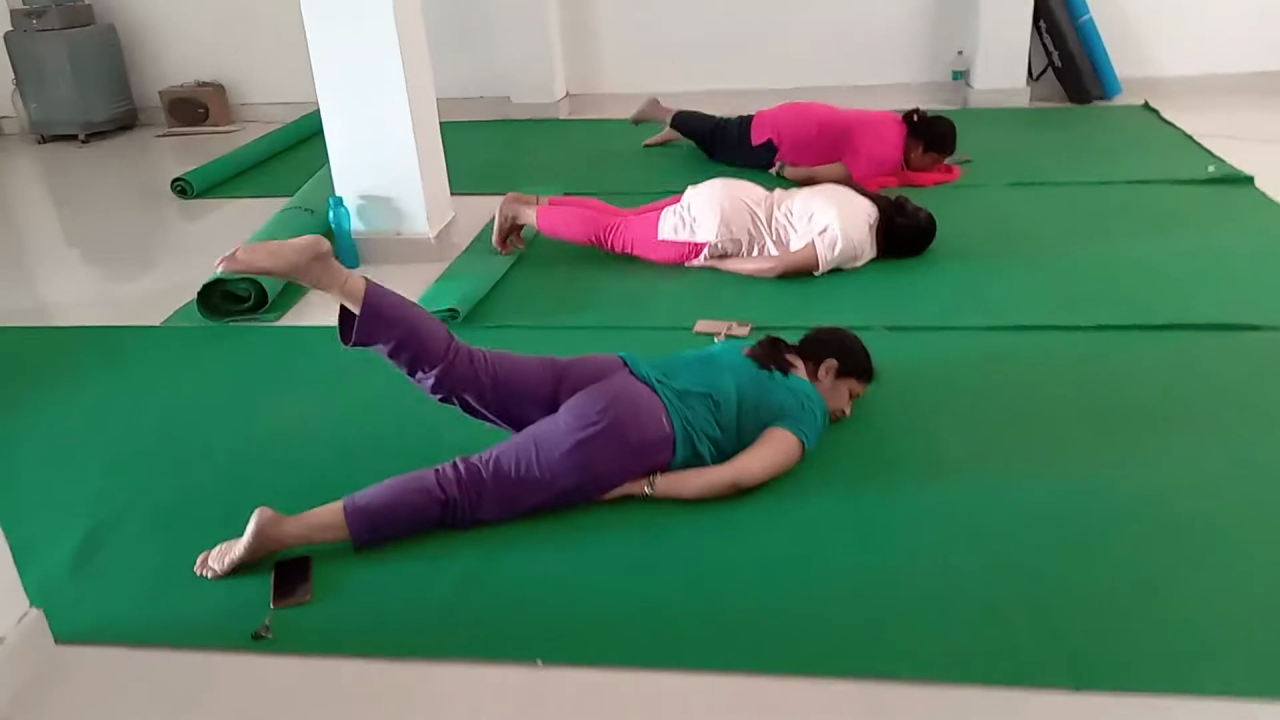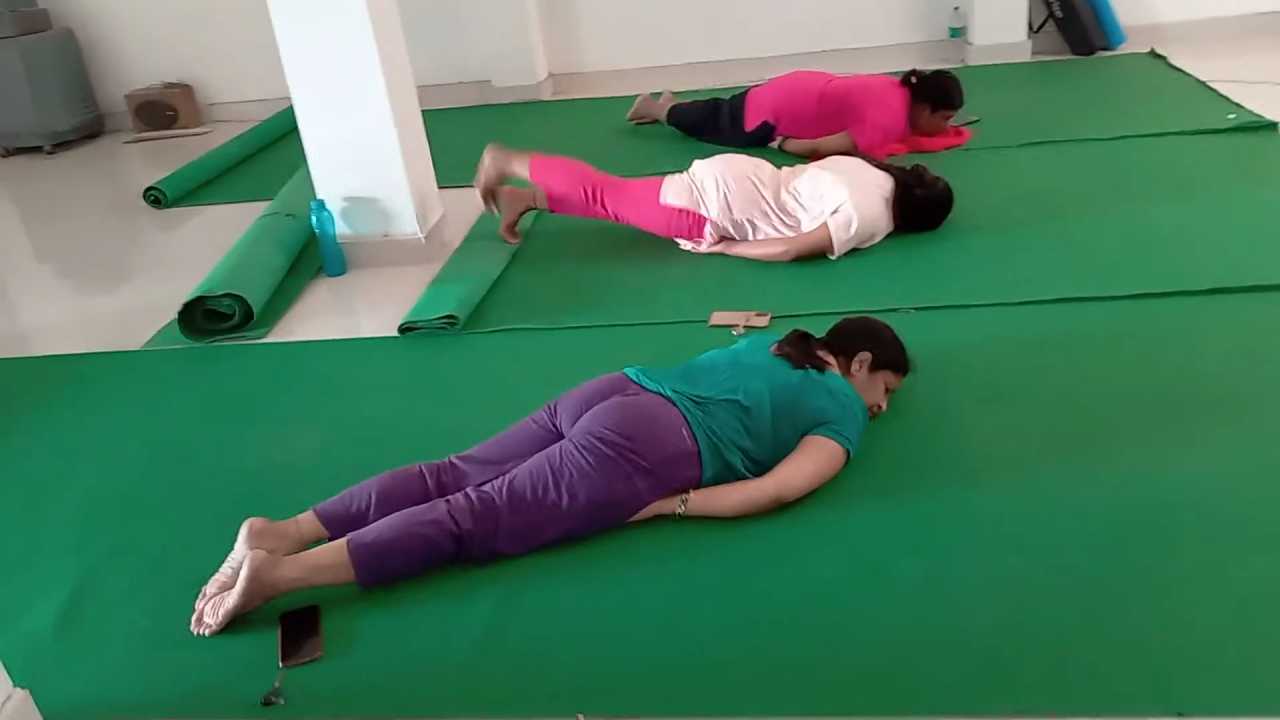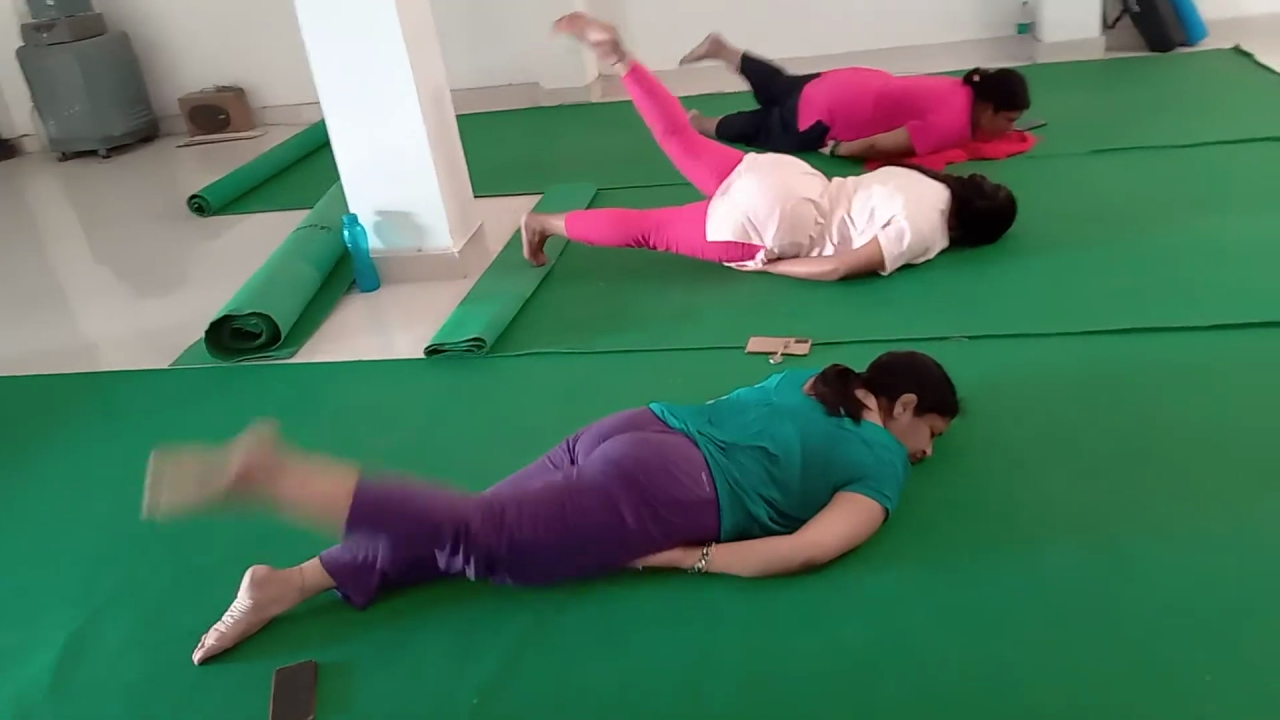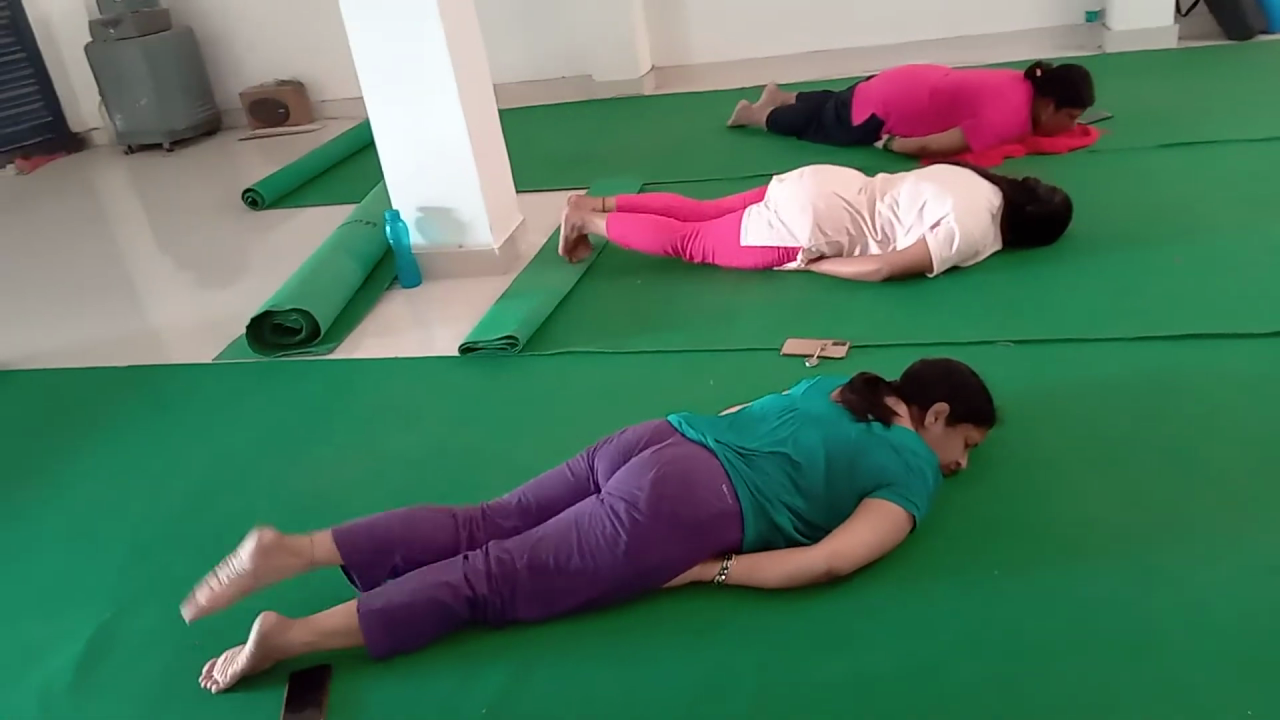
dt=1s
person 1, frame 1
left shoulder: (750, 349)
right shoulder: (804, 413)
right elbow: (741, 474)
right wrist: (643, 486)
left hip: (604, 375)
right hip: (626, 430)
left knee: (452, 370)
right knee: (464, 488)
left ankle: (326, 268)
right ankle: (283, 531)
person 1, frame 2
left shoulder: (779, 344)
right shoulder: (842, 413)
right elbow: (777, 488)
right wrist: (672, 505)
left hip: (608, 393)
right hip: (644, 447)
left knee: (451, 478)
right knee: (475, 520)
left ankle: (282, 531)
right ankle: (279, 573)
person 1, frame 3
left shoulder: (812, 383)
right shoulder: (881, 468)
right elbow: (802, 550)
right wrist: (691, 555)
left hip: (634, 428)
right hip: (664, 491)
left knee: (456, 533)
right knee: (477, 539)
left ankle: (281, 584)
right ankle: (268, 471)
person 1, frame 4
left shoulder: (843, 388)
right shoulder: (912, 473)
right elbow: (832, 560)
right wrist: (713, 569)
left hip: (655, 440)
right hip: (684, 508)
left knee: (477, 528)
right knee: (493, 580)
left ankle: (287, 548)
right ankle: (290, 636)
person 2, frame 1
left shoulder: (858, 199)
right shoulder: (854, 242)
right elbow: (778, 267)
right wrist: (717, 264)
left hip: (729, 196)
right hip: (714, 227)
left knee: (620, 217)
right knee: (614, 233)
left ankle: (530, 201)
right ankle: (520, 213)
person 2, frame 2
left shoulder: (873, 171)
right shoulder: (868, 219)
right elbow: (793, 251)
right wrist: (729, 246)
left hip: (740, 178)
right hip: (721, 204)
left knee: (615, 199)
right knee: (607, 194)
left ankle: (527, 196)
right ankle: (509, 163)
person 2, frame 3
left shoulder: (923, 181)
right shoulder: (922, 233)
right elbow: (839, 269)
right wrist: (766, 262)
left hip: (778, 175)
right hip: (761, 223)
left knee: (679, 137)
right knee: (649, 232)
left ankle: (615, 52)
right ankle: (547, 224)
person 2, frame 4
left shoulder: (976, 179)
right shoulder: (973, 232)
right elbow: (884, 268)
right wrist: (814, 265)
left hip: (824, 185)
right hip: (810, 226)
left knee: (700, 212)
right knee: (692, 241)
left ankle: (599, 204)
right ankle: (588, 221)
person 3, frame 1
left shoulder: (900, 125)
right shoulder: (885, 156)
right elbow: (816, 176)
right wrist: (782, 171)
left hip: (802, 121)
right hip: (778, 136)
right knee: (718, 136)
left ankle: (676, 129)
right ankle: (660, 112)
person 3, frame 2
left shoulder: (903, 88)
right shoulder: (889, 123)
right elbow: (820, 148)
right wrist: (782, 144)
left hip: (799, 90)
right hip: (773, 113)
left knee: (720, 115)
right knee: (713, 124)
left ankle: (672, 102)
right ankle: (656, 107)
person 3, frame 3
left shoulder: (965, 90)
right shoulder: (953, 125)
right elbow: (876, 146)
right wrist: (833, 150)
left hip: (850, 86)
right hip: (821, 116)
left knee: (779, 89)
right knee: (762, 130)
left ankle: (720, 49)
right ankle: (702, 124)
person 3, frame 4
left shoulder: (1026, 83)
right shoulder: (1011, 119)
right elbow: (930, 146)
right wrist: (889, 144)
left hip: (907, 84)
right hip: (881, 109)
left knee: (830, 108)
right knee: (818, 123)
left ankle: (779, 95)
right ankle: (754, 114)
